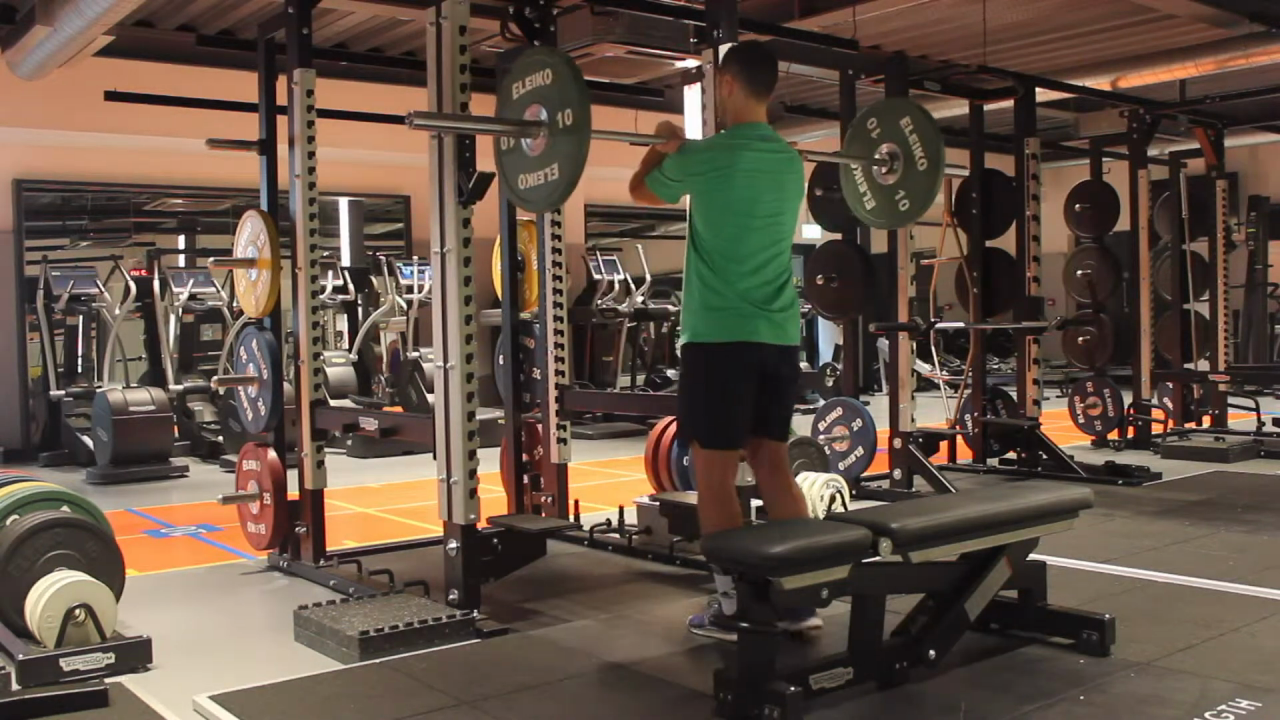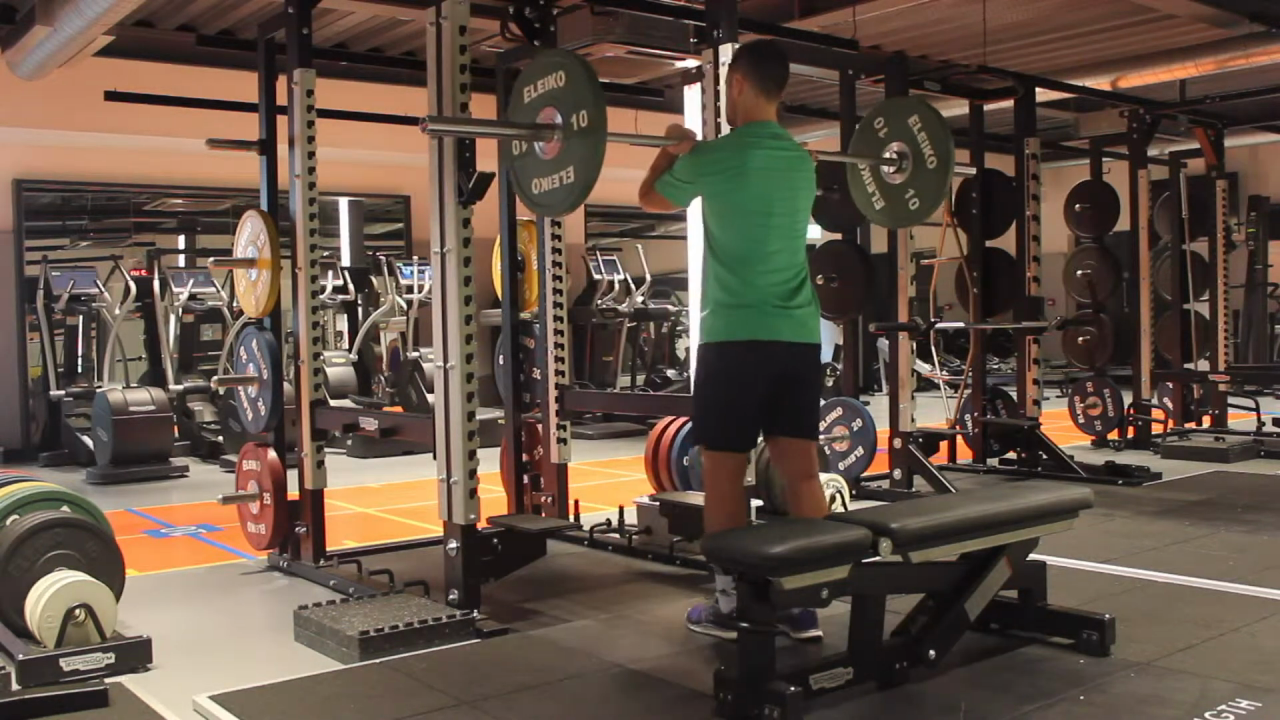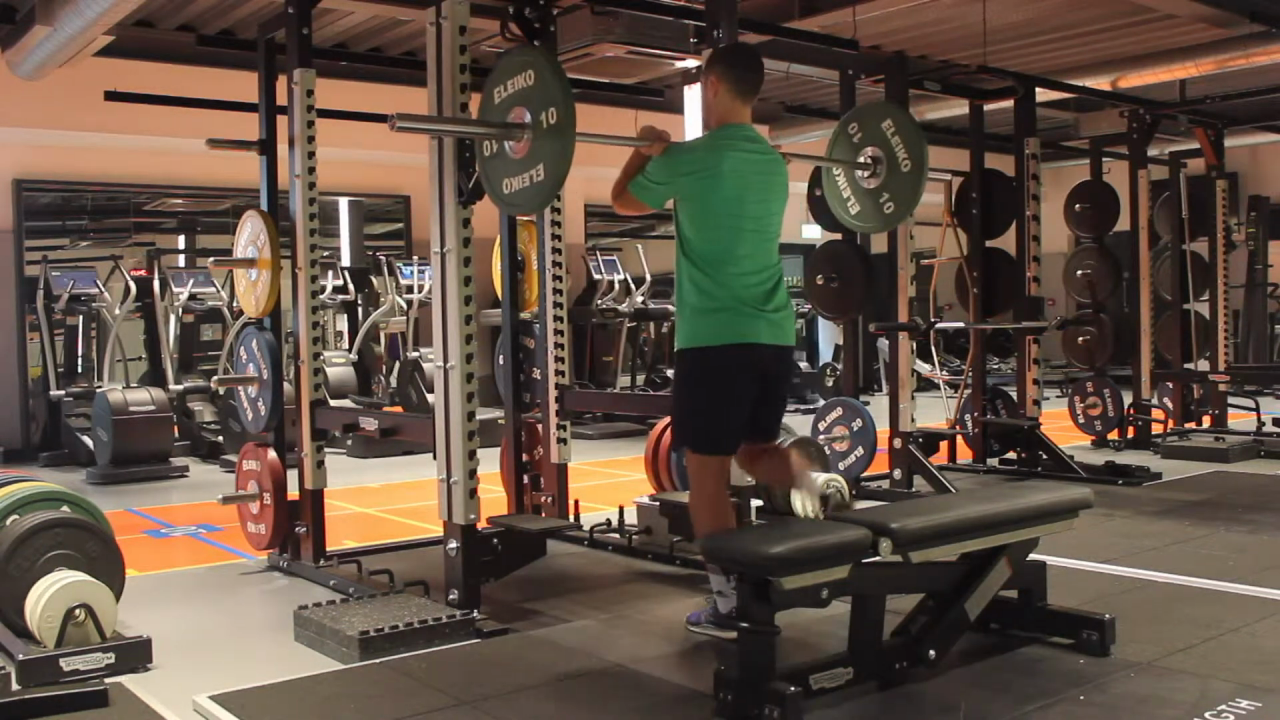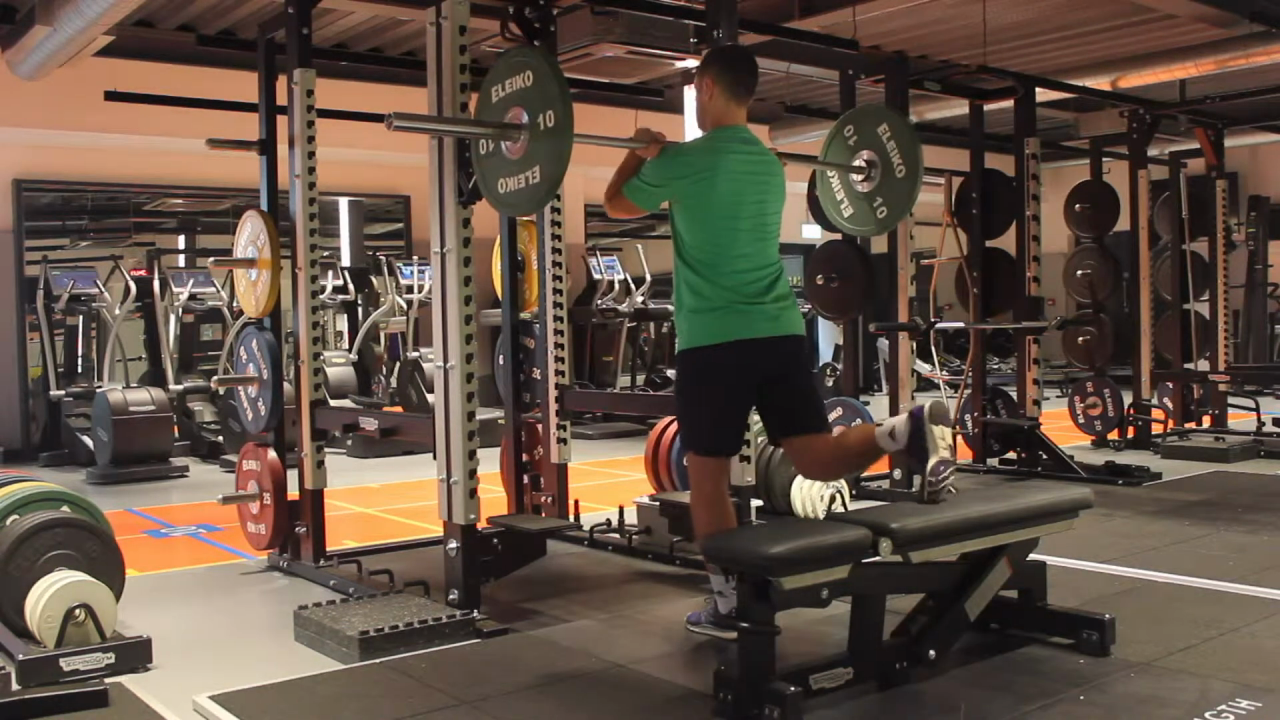
dt=0.5s
person 1, frame 1
left shoulder: (703, 156)
right shoulder: (791, 162)
left elbow: (641, 190)
left wrist: (663, 145)
left hip: (719, 337)
right hip: (780, 336)
left knee: (715, 473)
right knee: (773, 466)
left ankle: (731, 606)
person 1, frame 2
left shoulder: (715, 156)
right shoulder: (802, 160)
left elbow: (651, 198)
left wrist: (674, 149)
left hip: (736, 336)
right hip: (798, 336)
left knee: (722, 473)
right knee: (801, 470)
left ankle: (729, 605)
right ankle: (804, 606)
person 1, frame 3
left shoulder: (692, 159)
right shoulder: (776, 162)
left elbow: (625, 199)
left wrist: (648, 152)
left hip: (712, 339)
right hip: (773, 335)
left knee: (706, 471)
right knee: (758, 453)
left ankle: (727, 607)
right ankle: (806, 475)
person 1, frame 4
left shoulder: (683, 160)
right shoulder: (771, 164)
left elbow: (617, 204)
left wrist: (639, 154)
left hip: (713, 341)
right hip: (780, 331)
left knee: (708, 477)
right knee: (820, 456)
left ankle: (728, 607)
right ankle: (910, 429)
